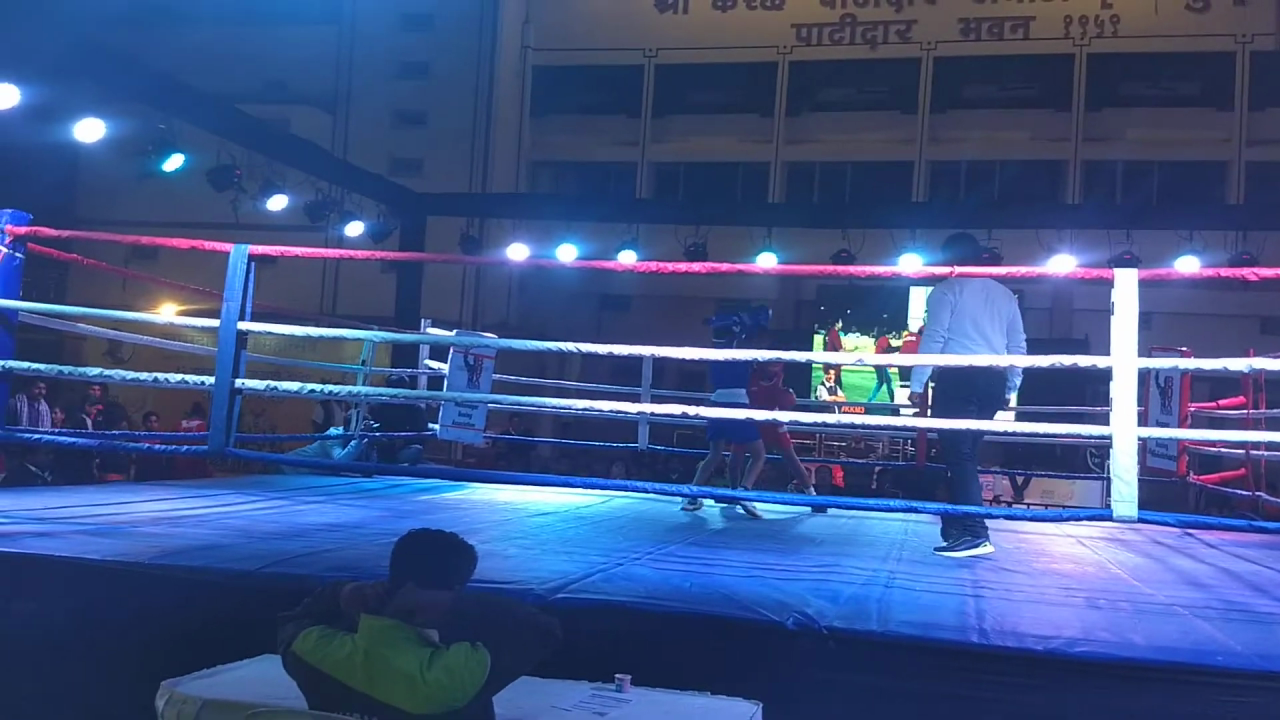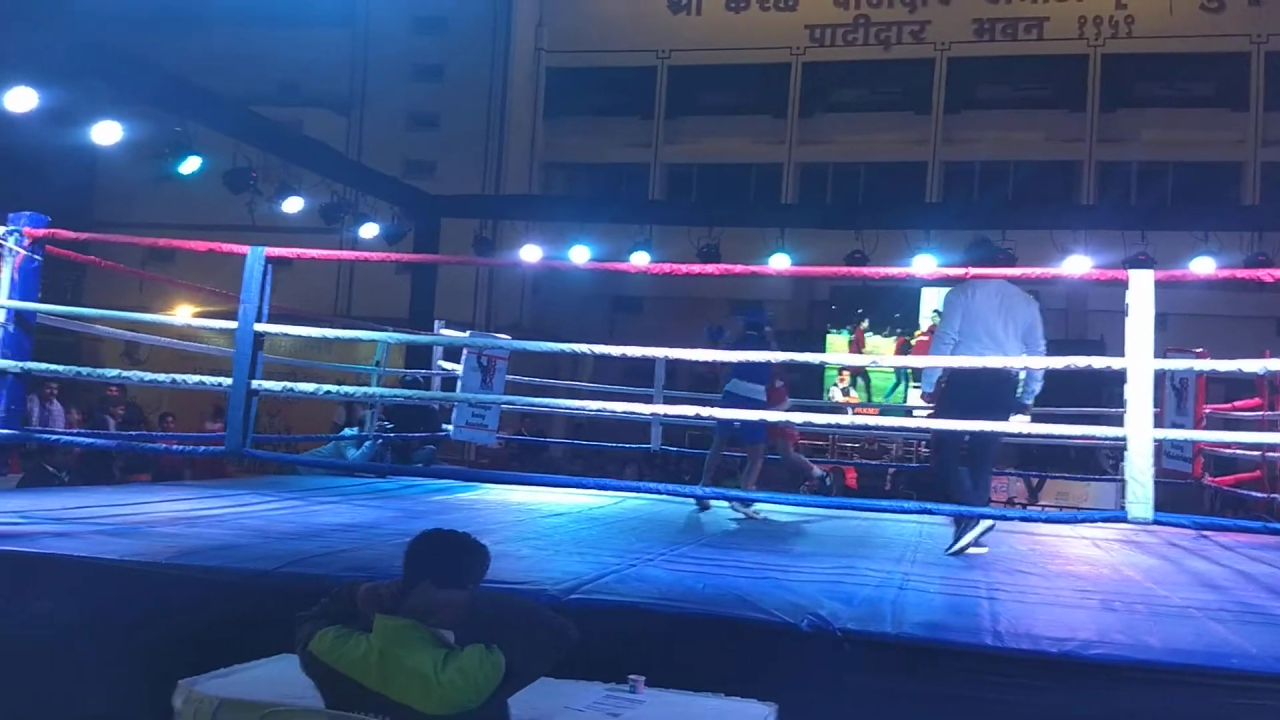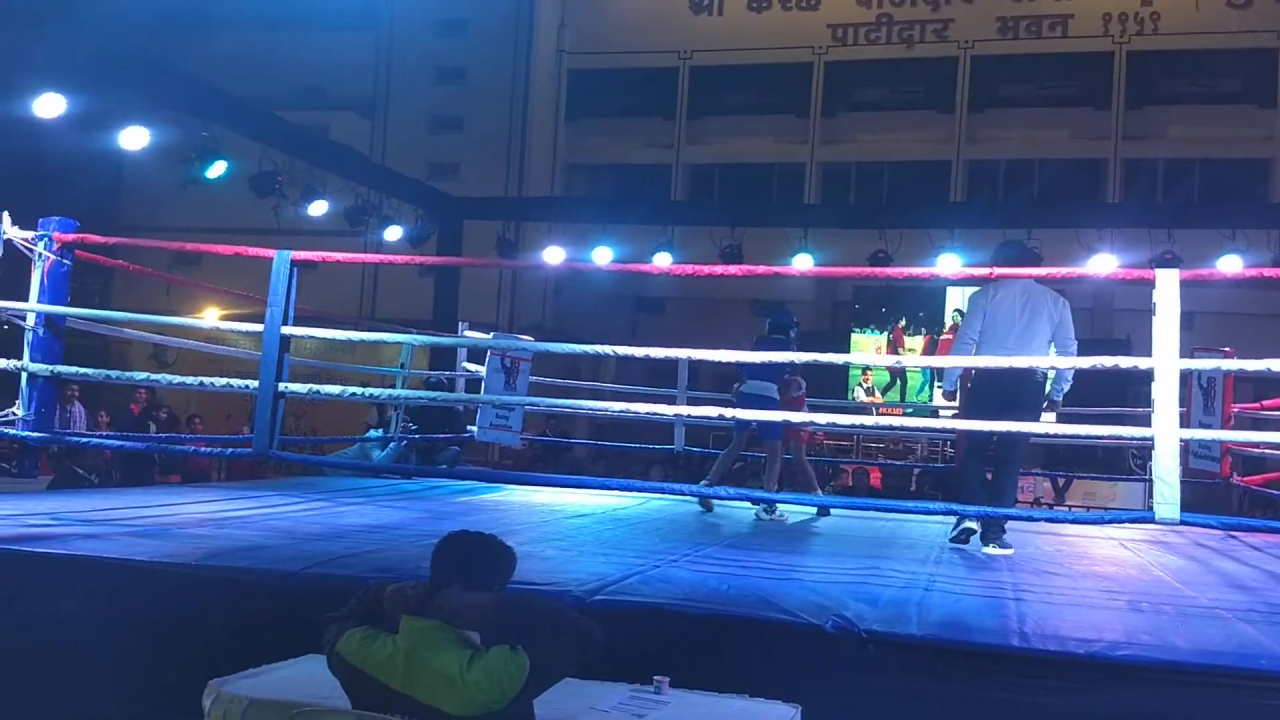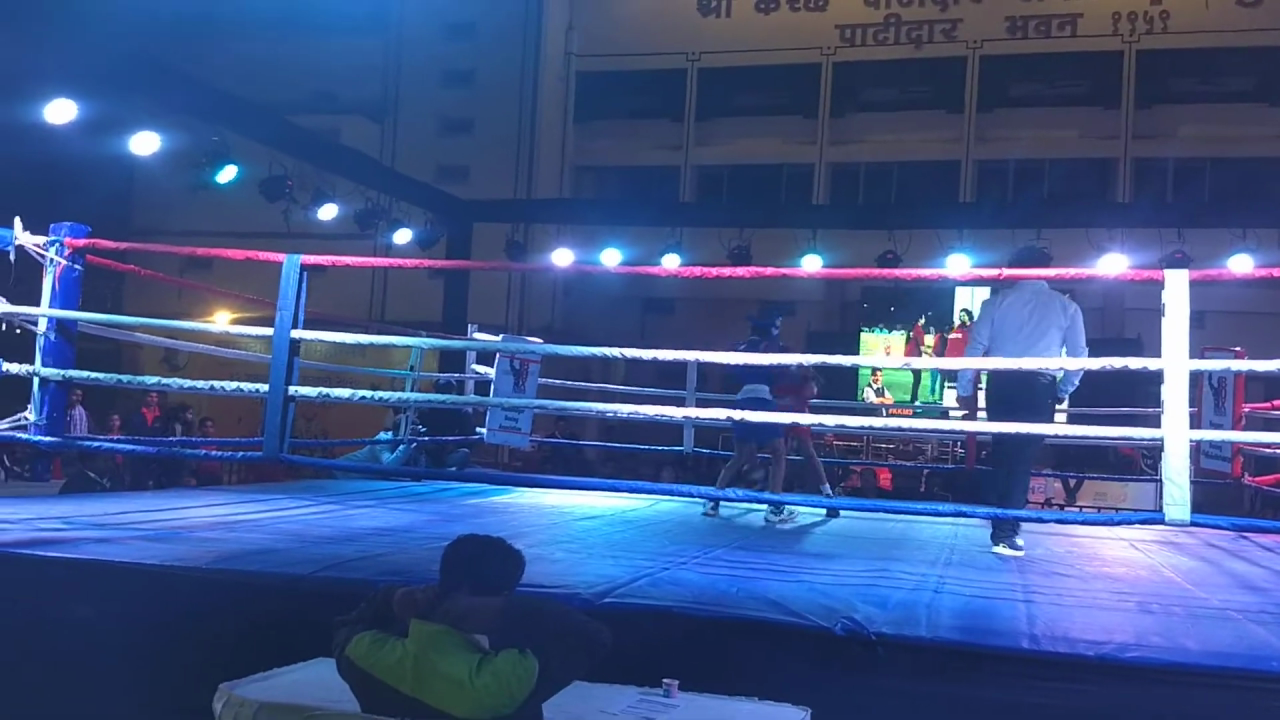
dt=0.2s
person 1, frame 1
left shoulder: (947, 290)
right shoulder: (1005, 294)
left elbow: (933, 339)
right elbow: (1018, 346)
left wrist: (917, 384)
right wrist: (1009, 388)
left hip: (958, 378)
right hip: (992, 380)
left knee: (959, 456)
right knee: (966, 455)
left ankle: (975, 534)
right ankle: (956, 529)
person 1, frame 2
left shoulder: (962, 293)
right shoulder: (1025, 300)
left elbow: (945, 340)
right elbow: (1037, 351)
left wrist: (929, 384)
right wrist: (1028, 395)
left hip: (966, 380)
right hip: (1003, 384)
left knee: (948, 453)
right knee: (982, 459)
left ankle: (972, 517)
right ankle: (971, 527)
person 1, frame 3
left shoulder: (987, 294)
right shoulder: (1054, 301)
left elbow: (965, 340)
right elbow: (1068, 350)
left wrist: (950, 382)
right wrist: (1058, 392)
left hip: (989, 381)
right hip: (1029, 384)
left knee: (972, 451)
right knee: (1009, 460)
left ankle: (971, 514)
right ankle: (993, 533)
person 1, frame 4
left shoulder: (997, 301)
right shoulder: (1066, 306)
left elbow: (975, 347)
right elbow: (1078, 355)
left wrist: (965, 388)
right wrist: (1063, 390)
left hip: (1001, 384)
right hip: (1039, 386)
left knee: (1003, 457)
right knee: (1021, 461)
left ankle: (1007, 529)
right ankle: (1004, 534)
person 2, frame 1
left shoulder: (323, 653)
right shoulder: (459, 672)
left elbow: (292, 625)
right elbow: (544, 630)
left wrist: (338, 595)
right wrist: (457, 606)
person 2, frame 2
left shoulder: (340, 654)
right shoulder: (474, 674)
left elbow: (309, 624)
right elbow: (560, 633)
left wrist: (354, 596)
right wrist: (473, 607)
person 2, frame 3
left shoulder: (367, 654)
right shoulder: (499, 674)
left elbow: (337, 626)
right elbow: (586, 634)
left wrist: (380, 598)
right wrist: (500, 607)
person 2, frame 4
left shoulder: (377, 658)
right shoulder: (508, 679)
left elbow: (347, 630)
right elbow: (595, 637)
left wrist: (390, 602)
right wrist: (509, 611)
person 3, frame 1
left shoulder: (715, 350)
right shoulder: (736, 346)
left hip: (716, 405)
right hip: (737, 406)
left knee: (715, 455)
right knee: (758, 455)
left ankle: (692, 497)
person 3, frame 2
left shoulder: (740, 342)
right shoulder: (766, 344)
left hip: (731, 396)
right hip: (754, 402)
left knee: (717, 446)
right knee: (756, 456)
right ankle: (743, 498)
person 3, frame 3
left shoulder: (759, 343)
right shoulder: (788, 347)
left elbow: (746, 368)
left hip: (746, 396)
right hip: (767, 400)
left knee: (735, 446)
right knee: (774, 456)
left ankle: (709, 484)
right ankle: (767, 506)
person 3, frame 4
left shoulder: (743, 348)
right shoulder: (768, 345)
left hip: (742, 403)
right hip: (761, 402)
left knee: (740, 457)
right knee: (778, 456)
left ankle: (713, 501)
right ankle: (775, 508)
